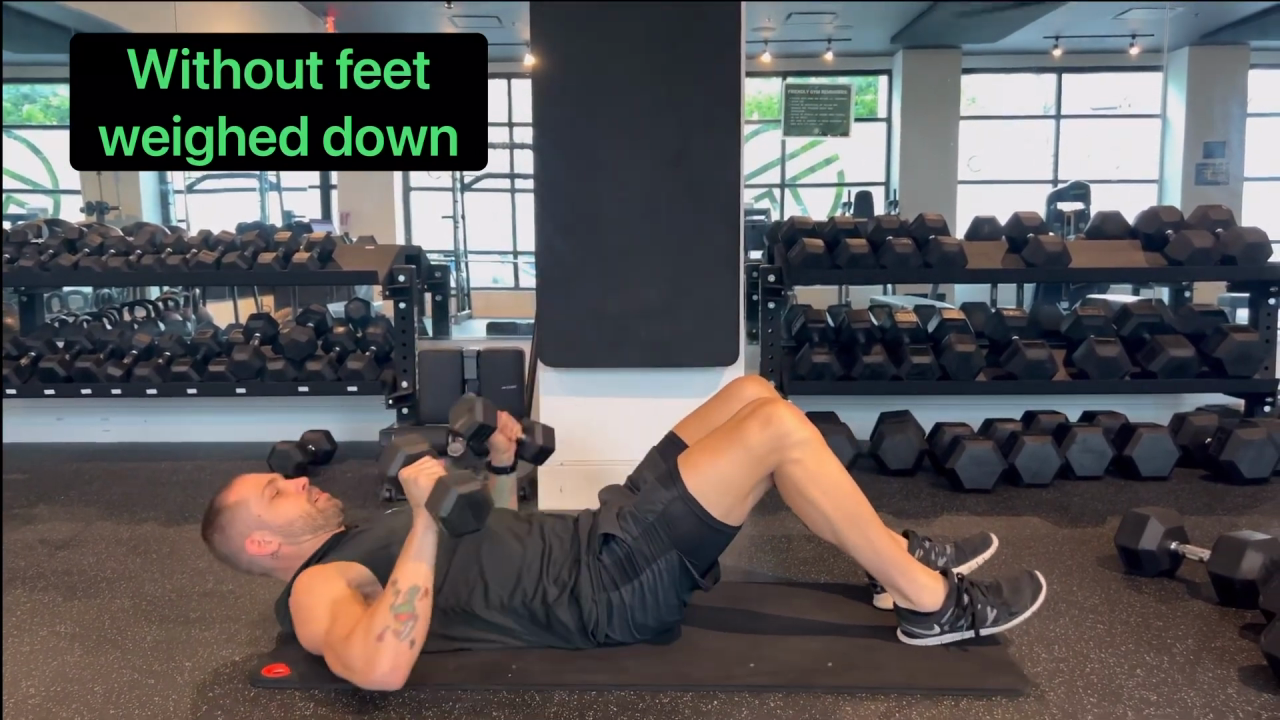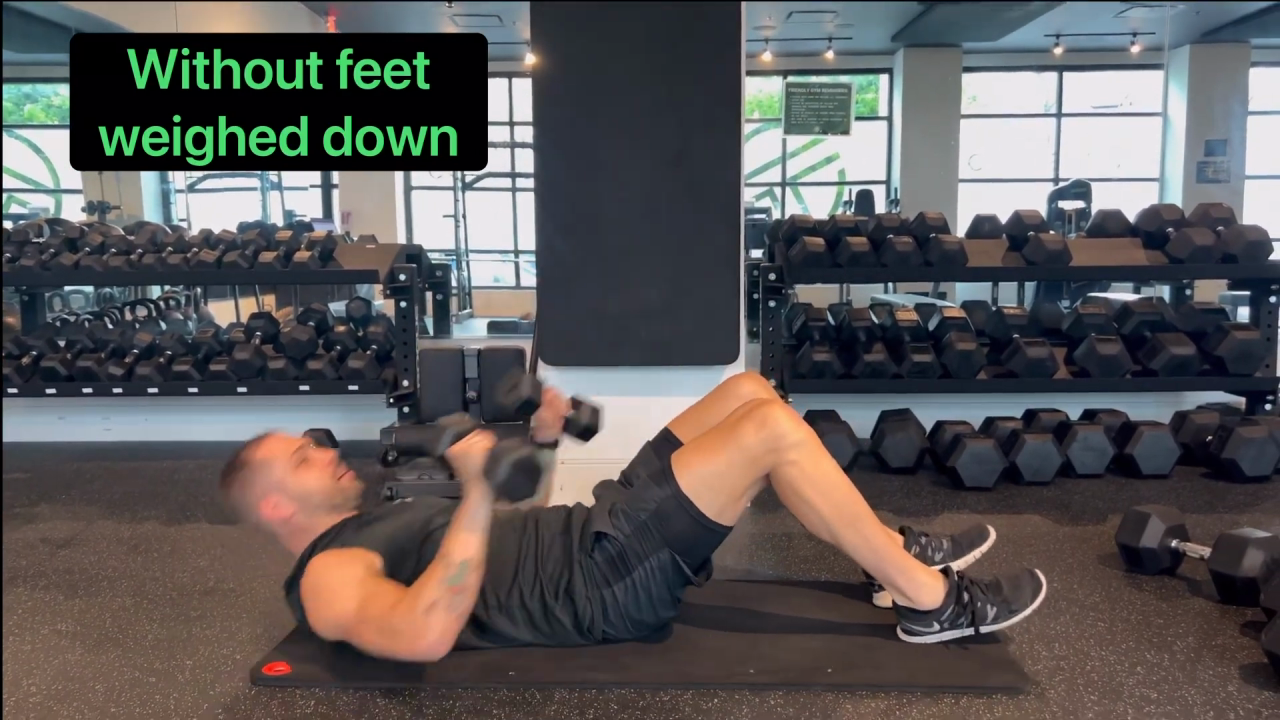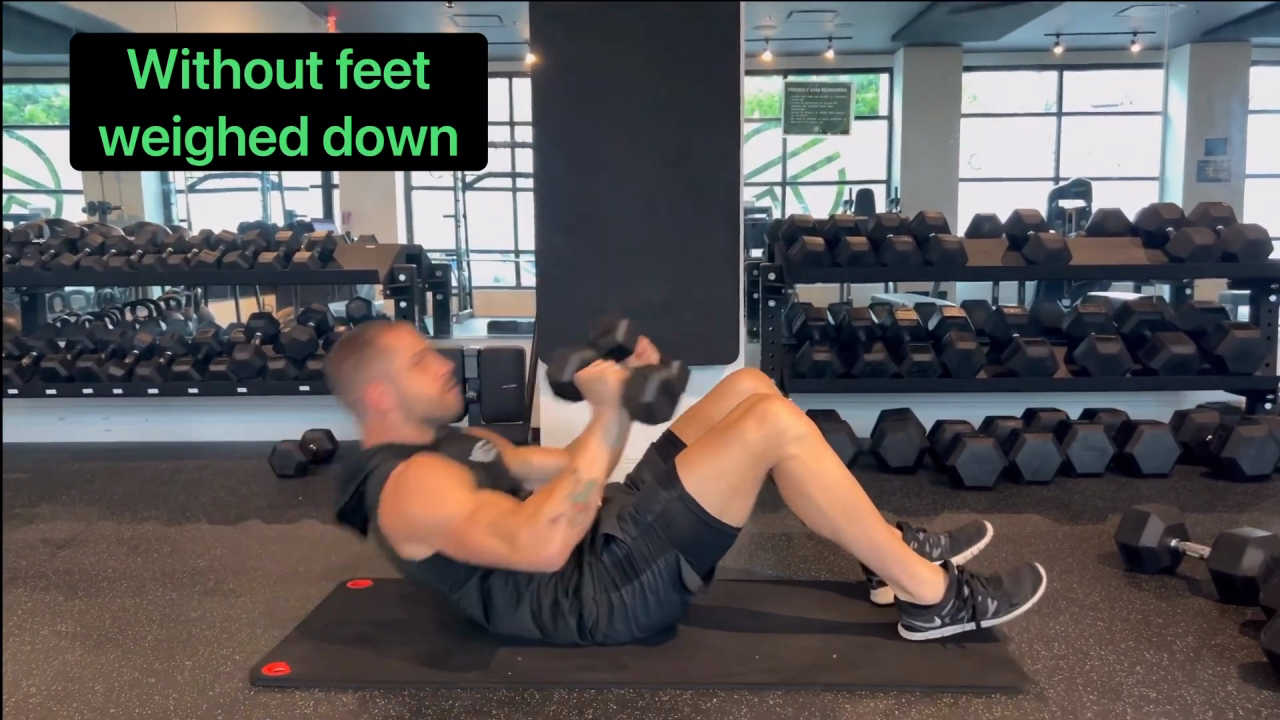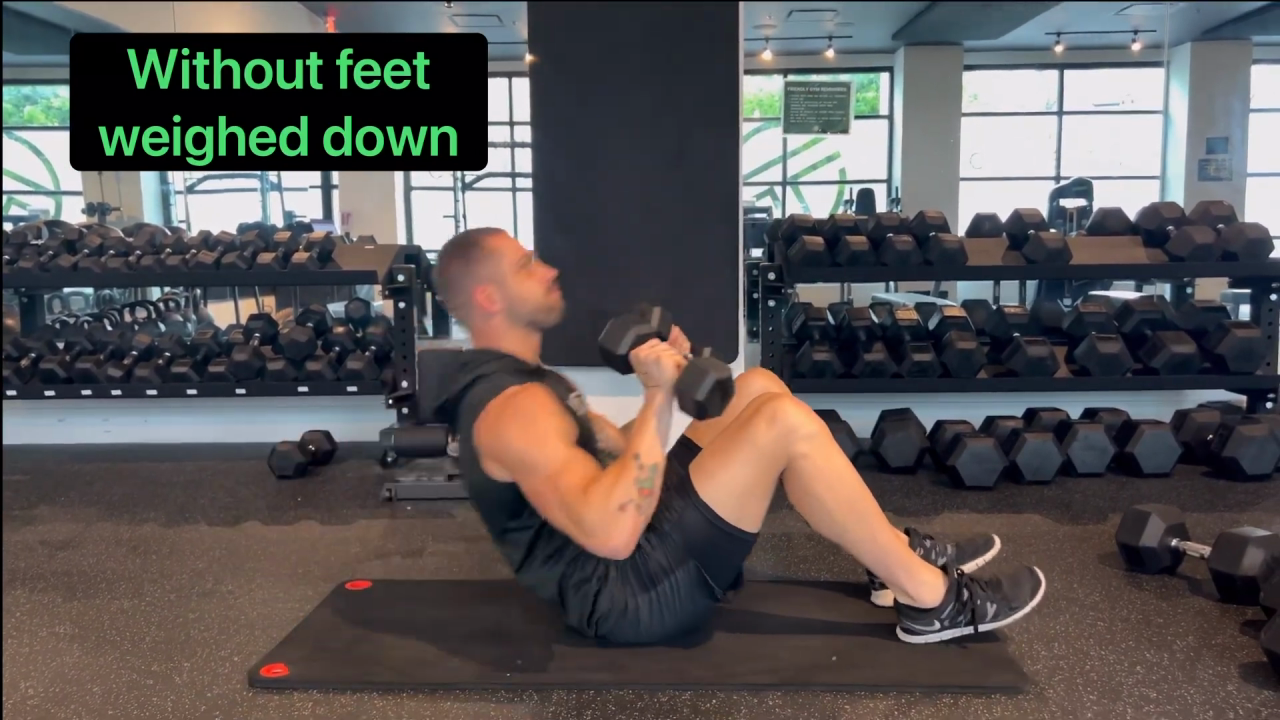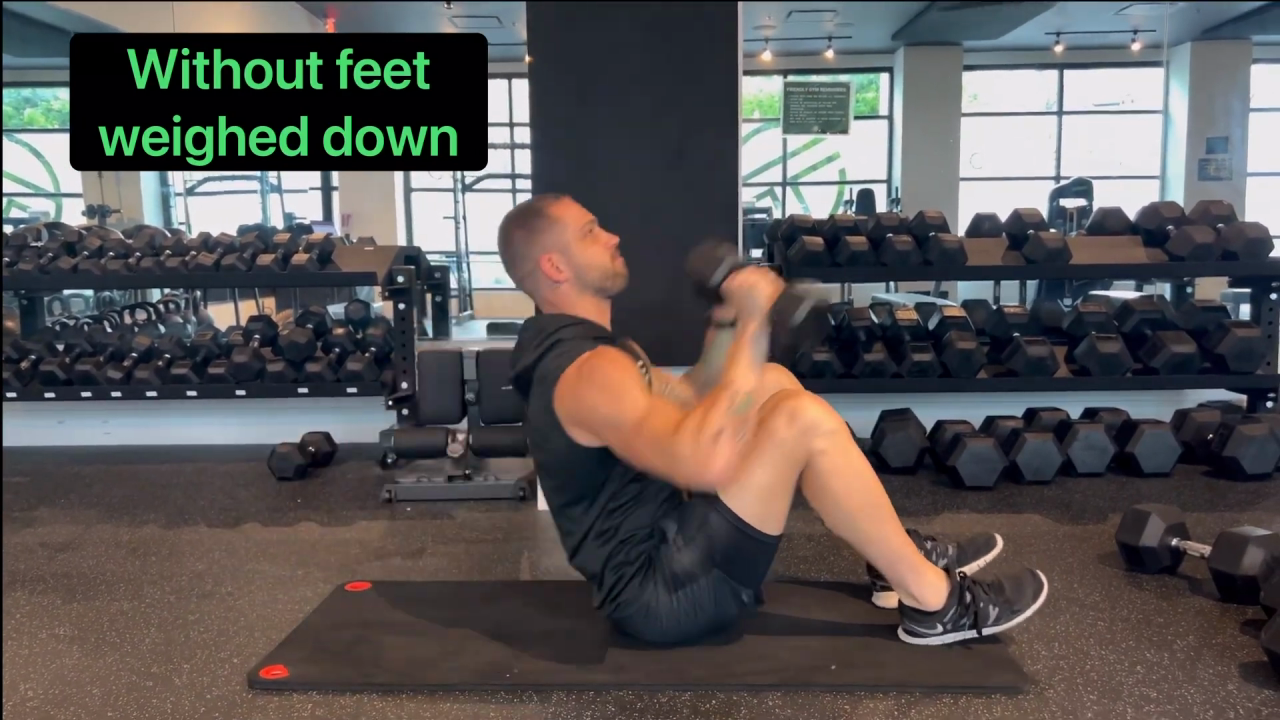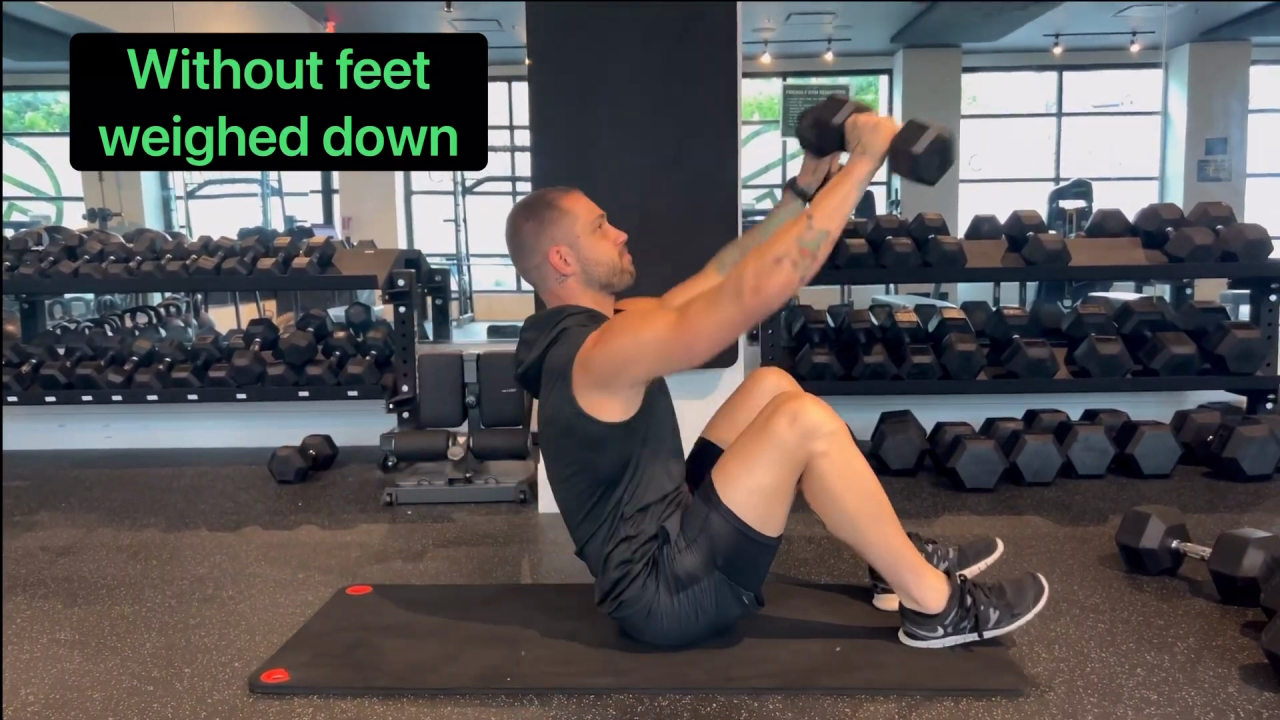
dt=0.2s
person 1, frame 1
left shoulder: (357, 546)
right shoulder: (320, 590)
right elbow: (383, 666)
left wrist: (496, 465)
right wrist: (425, 514)
left hip: (598, 535)
right hip: (611, 586)
left knee: (753, 392)
right knee: (778, 427)
left ankle: (898, 557)
right ankle: (933, 602)
person 1, frame 2
left shoulder: (372, 524)
right shoulder: (332, 578)
right elbow: (427, 634)
left wrist: (535, 443)
right wrist: (474, 493)
left hip: (597, 532)
right hip: (606, 585)
left knee: (749, 390)
right knee: (773, 428)
left ankle: (895, 550)
right ankle: (930, 599)
person 1, frame 3
left shoulder: (441, 447)
right shoulder: (408, 490)
left elbow: (566, 471)
right elbow: (541, 542)
left wrist: (623, 387)
right wrist: (606, 413)
left hip: (619, 536)
right hip: (614, 592)
left knee: (749, 387)
right knee: (774, 425)
left ankle: (896, 551)
right ankle: (931, 595)
person 1, frame 4
left shoulder: (524, 384)
right shoulder: (511, 409)
left elbow: (617, 448)
right elbow: (612, 530)
left wrist: (665, 377)
right wrist: (660, 392)
left hip: (647, 550)
right hip: (638, 597)
left knee: (758, 389)
right knee: (784, 421)
left ankle: (899, 559)
right ankle: (932, 601)
person 1, frame 5
left shoulder: (585, 347)
right shoulder: (589, 372)
left elbow: (681, 412)
right elbow: (706, 460)
left wrist: (724, 324)
right wrist: (753, 321)
left hip: (665, 555)
right hip: (664, 594)
left knee: (776, 385)
right knee: (805, 420)
left ankle: (902, 559)
right ankle: (936, 603)
person 1, frame 6
left shoulder: (605, 323)
right shoulder: (608, 348)
left elbow: (724, 282)
right elbow: (766, 285)
left wrist: (802, 189)
right wrist: (865, 159)
left hip: (671, 545)
right hip: (664, 595)
left knee: (772, 385)
right knee: (804, 418)
left ankle: (903, 548)
right ankle: (936, 606)
